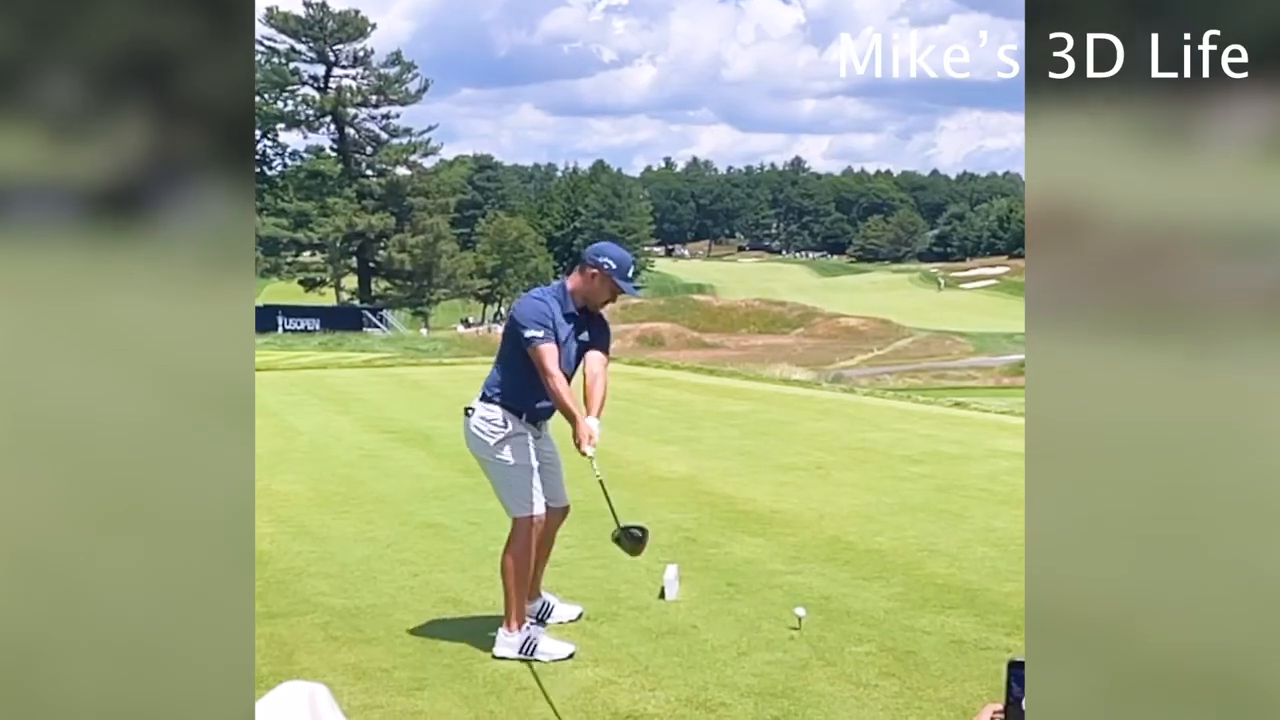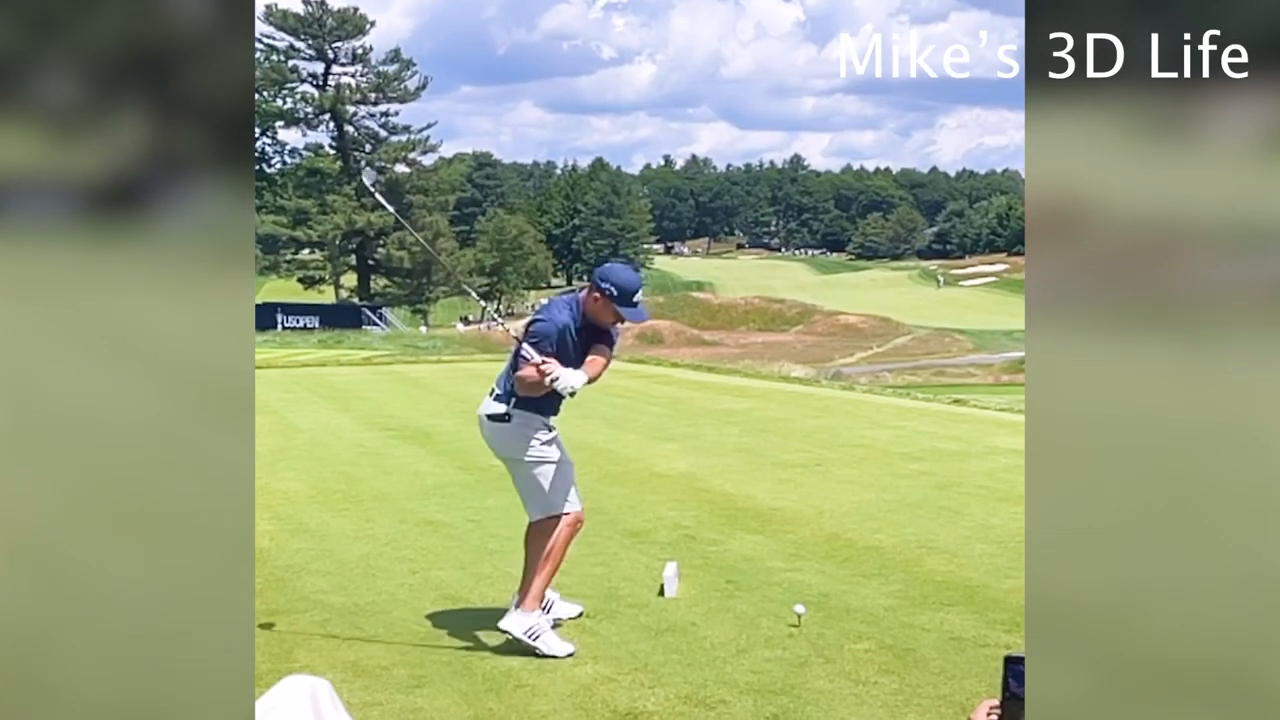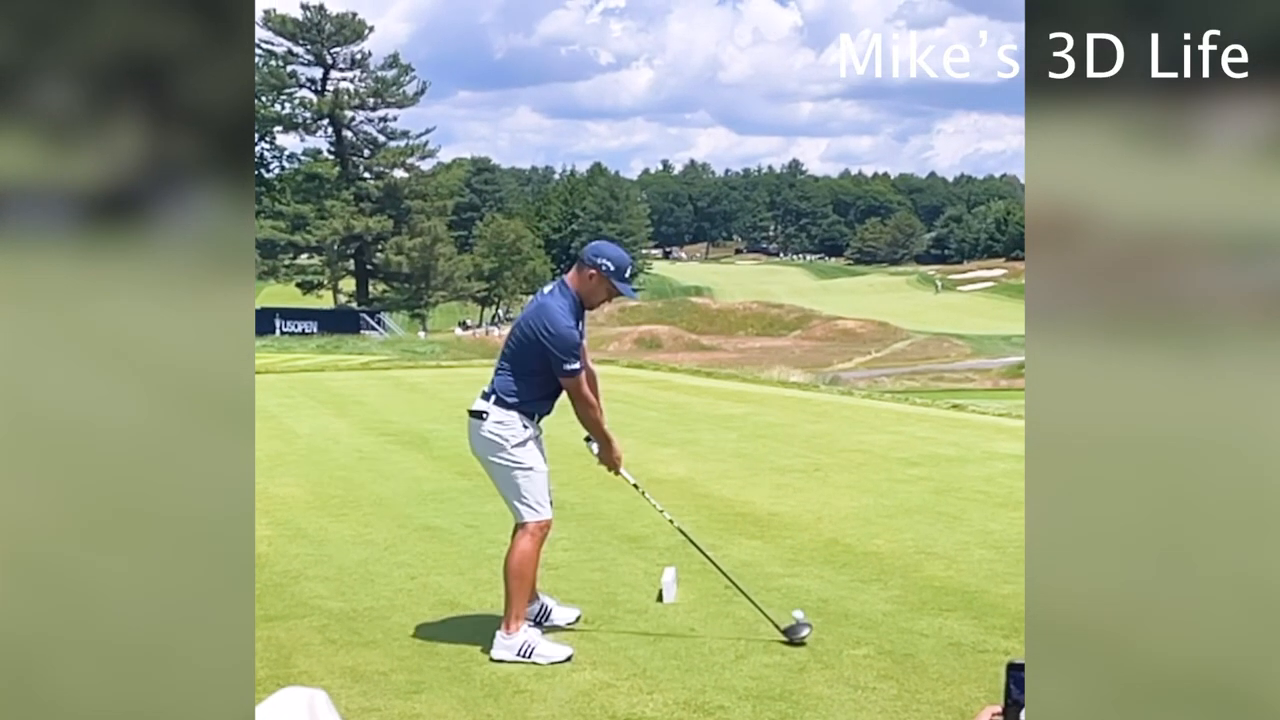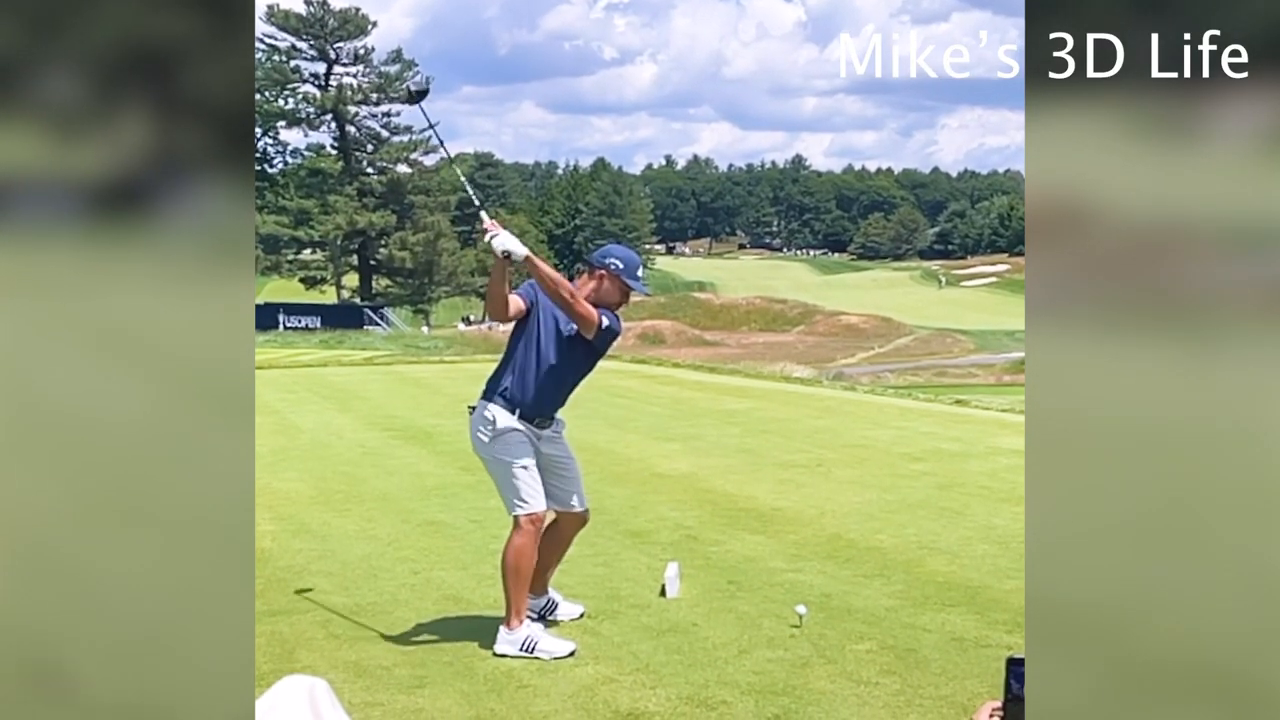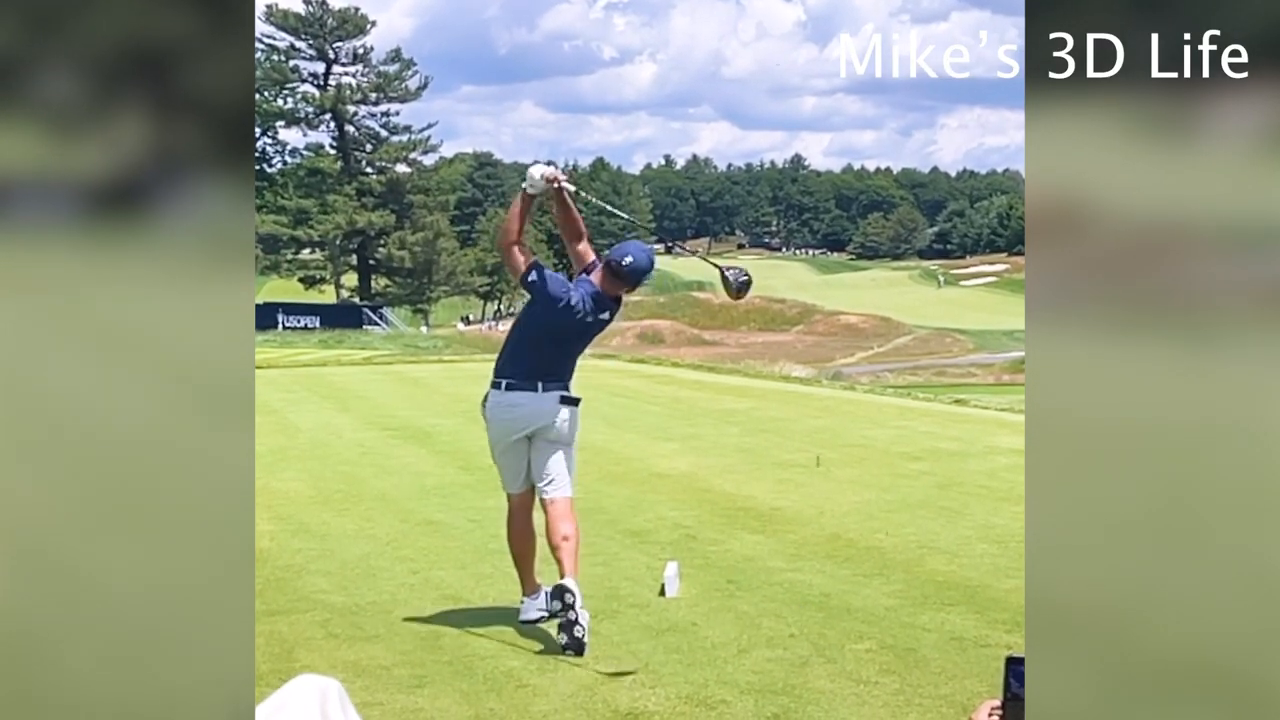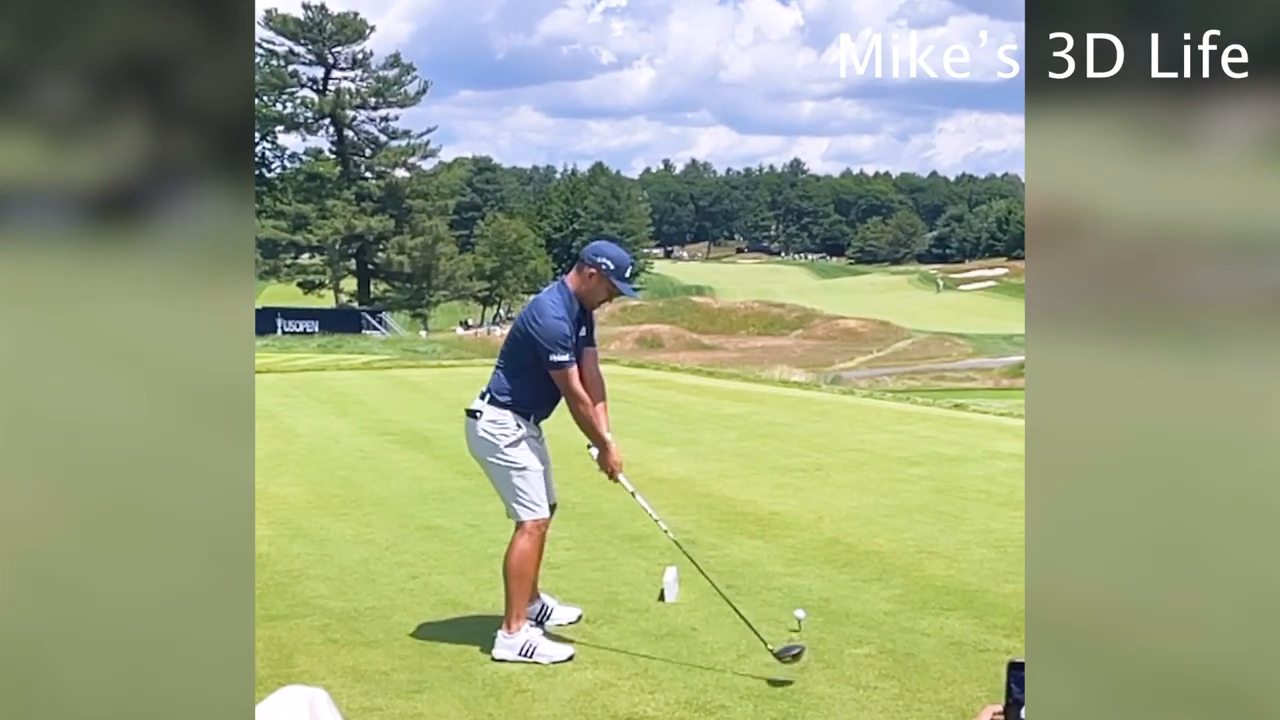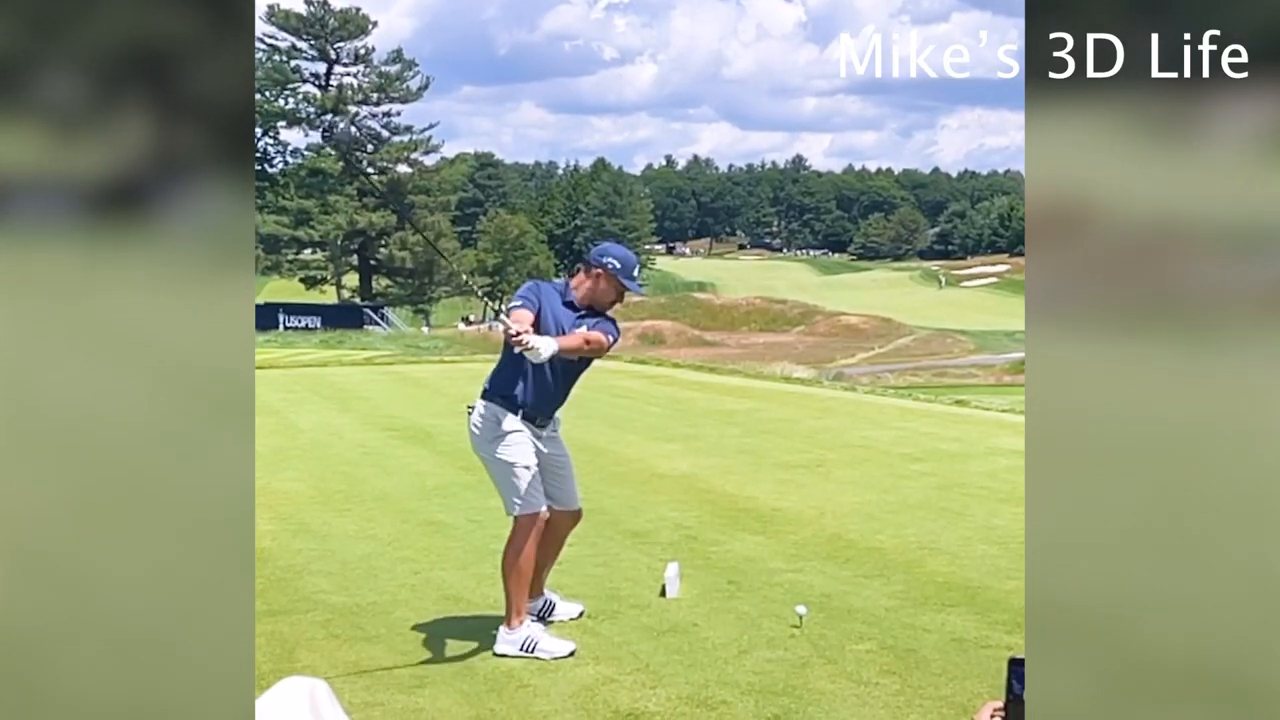
dt=0.7s
person 1, frame 1
left shoulder: (595, 325)
right shoulder: (537, 304)
left elbow: (595, 374)
right elbow: (549, 371)
left wrist: (593, 421)
right wrist: (577, 420)
left hip: (532, 426)
right hip: (499, 423)
left knee: (554, 510)
right knee: (530, 519)
left ankle: (532, 600)
right ankle: (513, 632)
person 1, frame 2
left shoulder: (601, 322)
right shoulder: (555, 321)
left elbow: (593, 366)
right elbow: (525, 383)
left wrist: (569, 376)
right wrist: (549, 376)
left hip: (515, 420)
right hip: (518, 422)
left knee: (547, 510)
right knee: (566, 516)
left ankle: (534, 596)
right ankle: (525, 615)
person 1, frame 3
left shoulder: (562, 304)
right shoulder: (558, 321)
left elbow: (586, 373)
right elbow: (580, 396)
left wrist: (601, 434)
right wrist: (605, 441)
left hip: (514, 422)
right hip: (505, 425)
left knee: (533, 514)
right knee: (535, 520)
left ankle: (529, 603)
right ankle: (512, 634)
person 1, frame 4
left shoulder: (608, 325)
right shoulder: (538, 294)
left elbow: (571, 305)
right elbow: (498, 311)
left wrist: (527, 257)
right wrist: (502, 259)
left hip: (545, 428)
right hip: (501, 422)
left knee: (573, 514)
right knee: (531, 517)
left ankle: (536, 597)
right ankle: (514, 630)
person 1, frame 5
left shoulder: (557, 294)
right shoulder: (608, 308)
left elbow: (508, 246)
right elbow: (579, 239)
left wrist: (529, 193)
right wrist: (559, 194)
left hip: (504, 403)
right hip: (553, 407)
left knee: (519, 503)
right knee: (558, 501)
left ankle: (532, 598)
right ankle: (567, 586)
person 1, frame 6
left shoulder: (580, 313)
right shoulder: (550, 315)
left elbow: (592, 376)
right elbow: (574, 393)
left wrist: (605, 436)
right wrist: (604, 446)
left hip: (522, 425)
right hip: (501, 425)
left knee: (543, 511)
right knee: (532, 521)
left ankle: (532, 602)
right ankle: (513, 634)
person 1, frame 7
left shoulder: (605, 326)
right shoulder: (537, 292)
left elbow: (587, 343)
right elbow: (518, 326)
left wrist: (551, 345)
right wrist: (522, 335)
left hip: (544, 425)
right hip: (502, 419)
left knee: (567, 513)
right knee: (530, 516)
left ankle: (534, 598)
right ankle: (515, 629)
